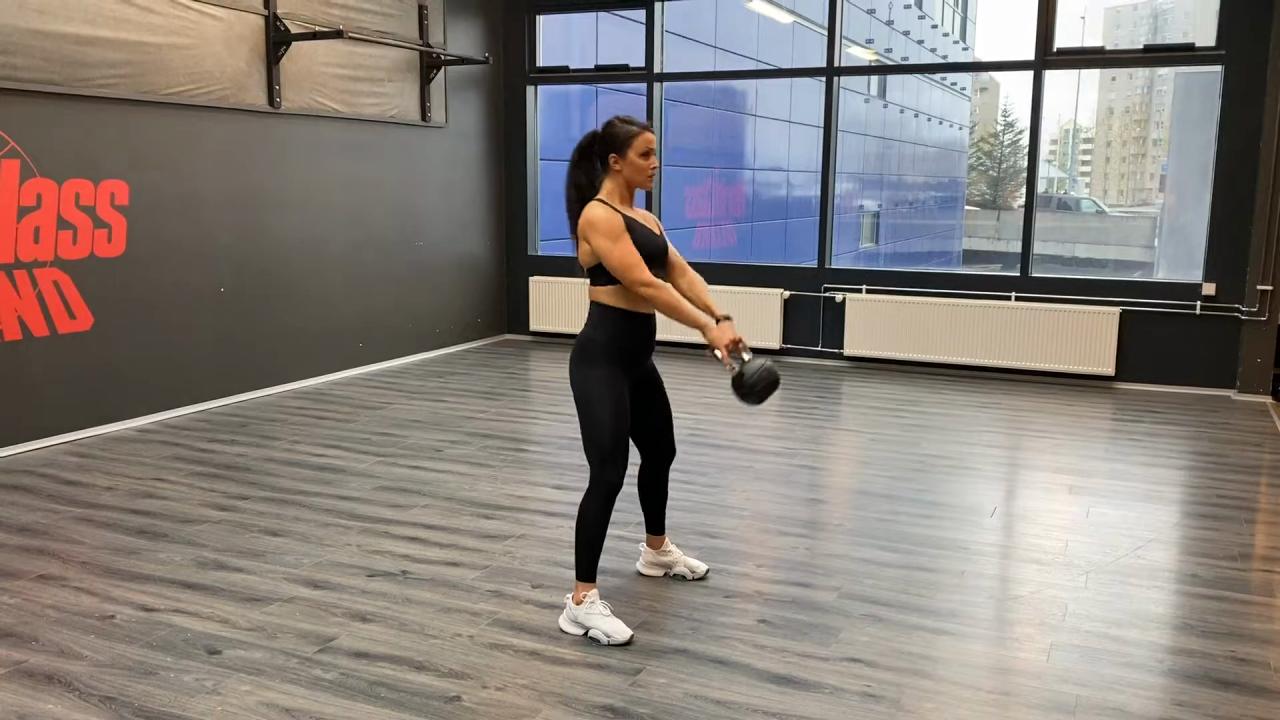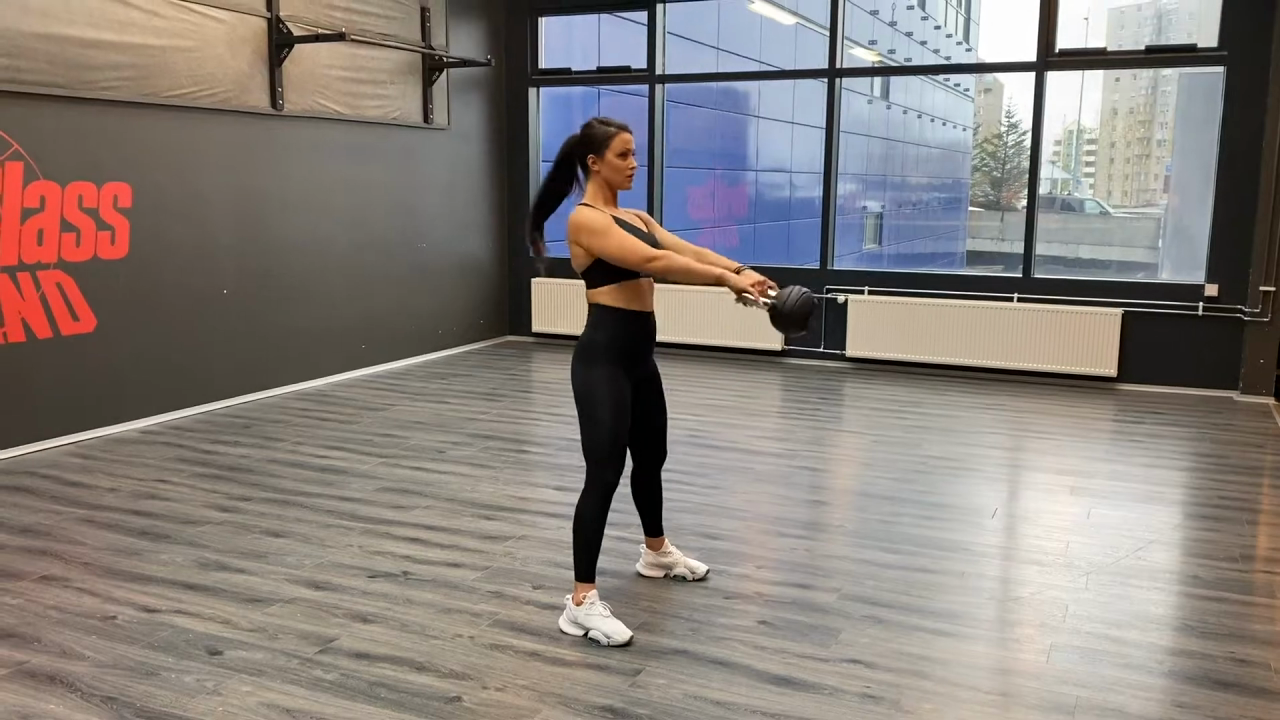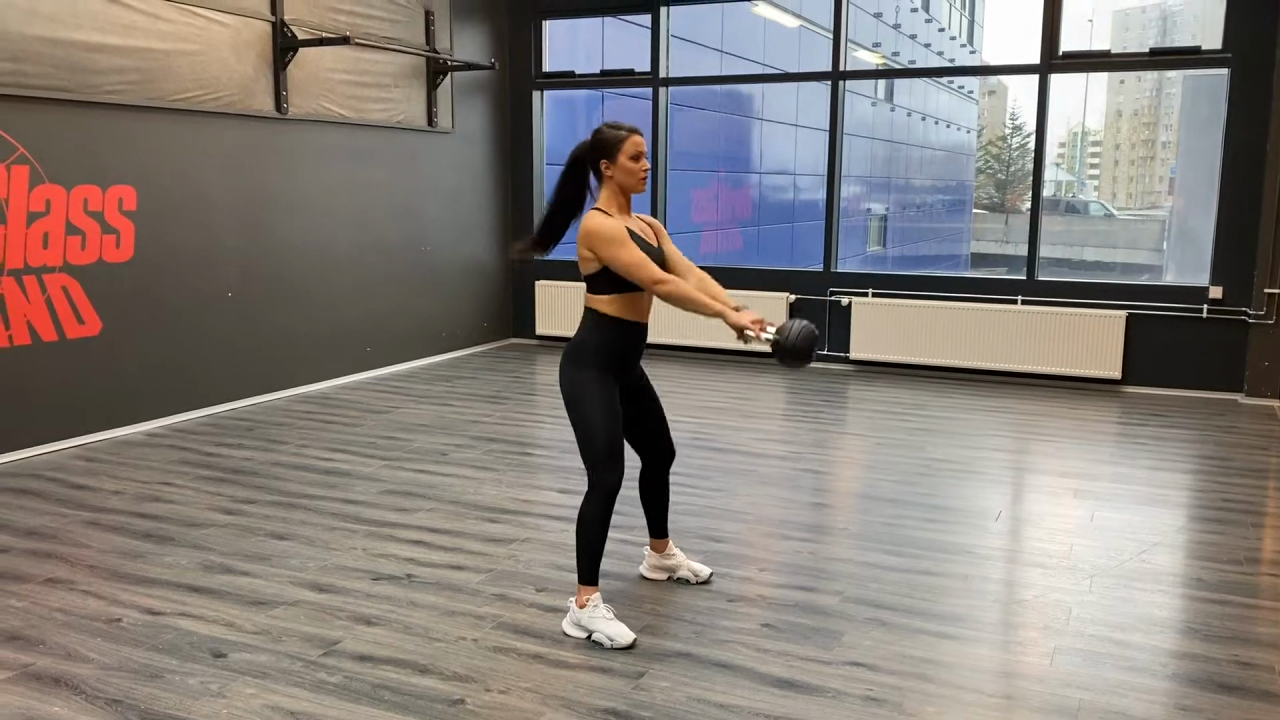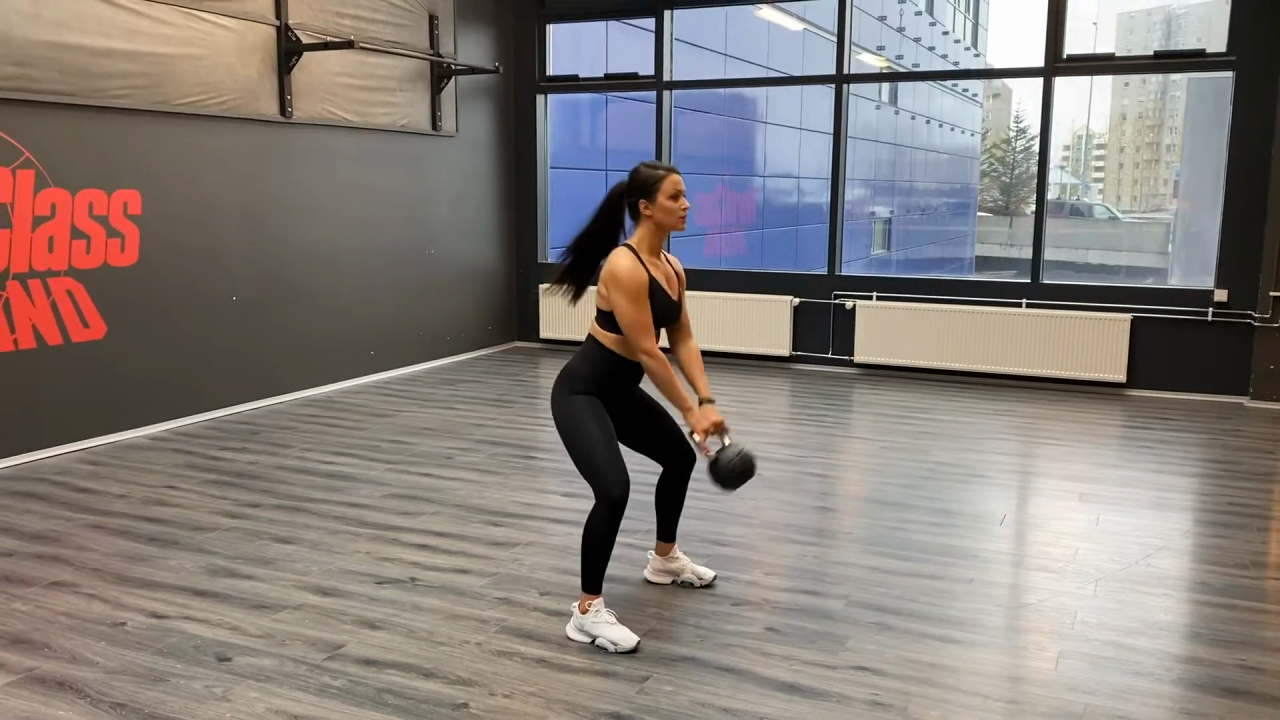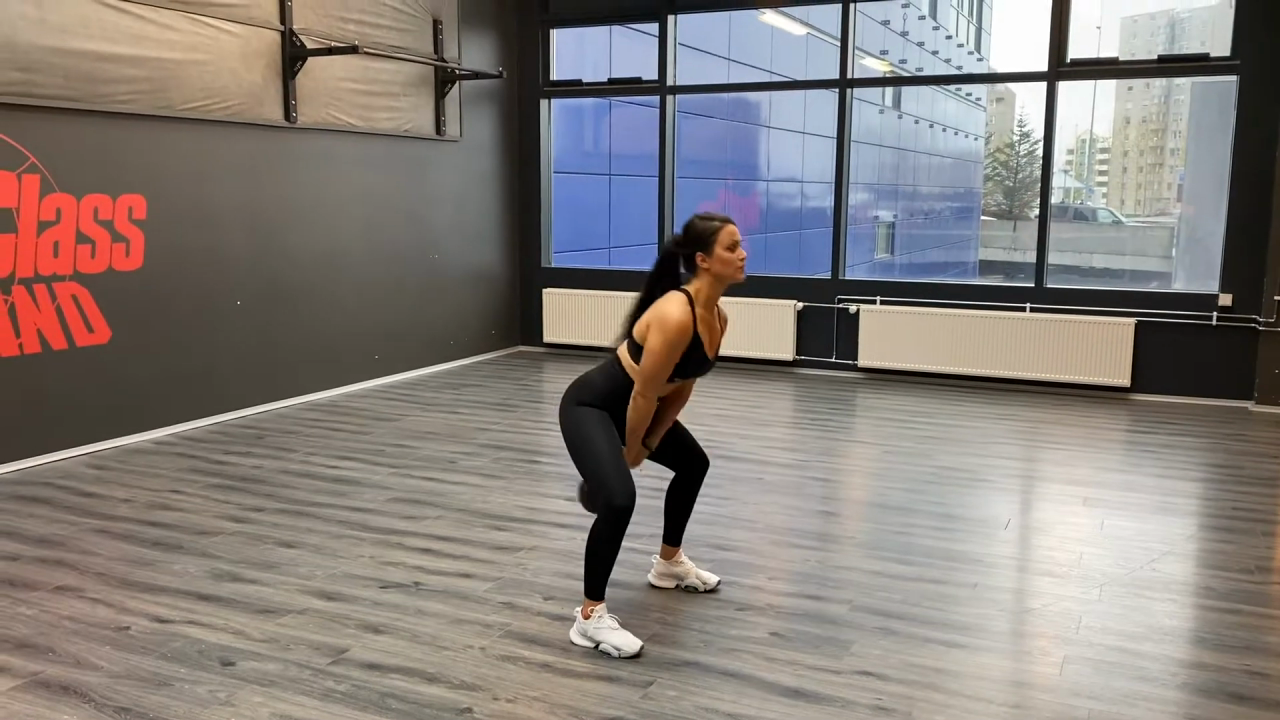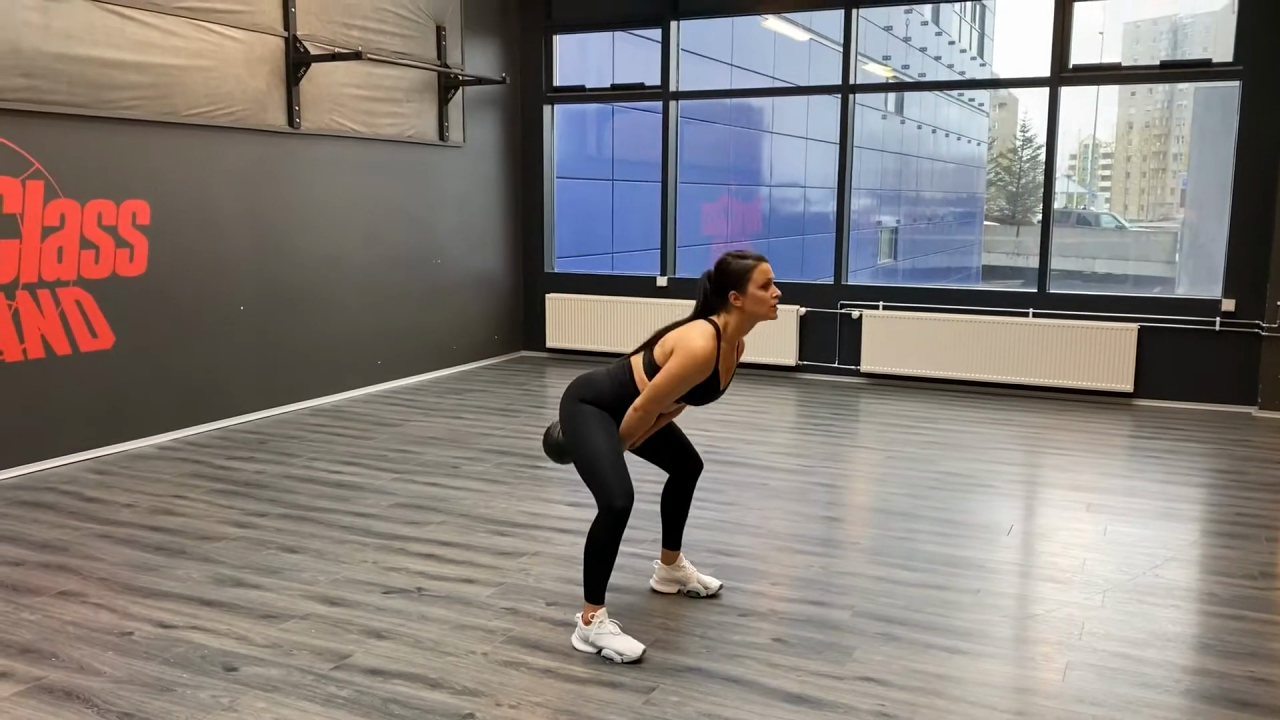
dt=0.2s
person 1, frame 1
left shoulder: (644, 218)
right shoulder: (597, 216)
left elbow: (683, 274)
right elbow: (644, 285)
left wrist: (720, 319)
right wrist: (709, 329)
left hip: (638, 358)
right hip: (601, 359)
left knee: (660, 452)
right knee: (608, 474)
left ankle: (657, 550)
right ankle: (582, 601)
person 1, frame 2
left shoulder: (634, 216)
right shoulder: (585, 218)
left elbow: (686, 250)
right elbow: (653, 262)
left wrist: (738, 271)
right wrist: (732, 282)
left hip: (639, 356)
right hip: (602, 358)
left knee: (651, 457)
right knee: (604, 474)
left ankle: (656, 552)
right ankle: (581, 603)
person 1, frame 3
left shoulder: (647, 224)
right shoulder: (598, 225)
left elbow: (689, 274)
right elbow: (657, 283)
left wrist: (735, 308)
right wrist: (727, 316)
left hip: (626, 362)
right hip: (591, 364)
left knee: (660, 454)
right knee: (606, 478)
left ankle: (660, 554)
right ankle: (584, 605)
person 1, frame 4
left shoulder: (672, 267)
right shoulder: (624, 266)
left elbow: (683, 341)
right elbow: (648, 353)
left wrist: (705, 402)
right wrist: (691, 409)
left hip: (622, 390)
right hip: (582, 392)
left knee: (680, 457)
right knee: (614, 490)
left ankle: (664, 559)
right ankle: (587, 611)
person 1, frame 5
left shoulder: (717, 316)
right shoulder: (675, 314)
left elbow: (680, 389)
right elbow: (643, 395)
left wrist: (644, 447)
right wrist: (630, 449)
left hip: (636, 405)
right hip: (589, 405)
left knee: (694, 463)
right knee: (619, 499)
left ankle: (669, 563)
right ankle: (591, 617)
person 1, frame 6
left shoulder: (734, 343)
right shoulder: (700, 345)
left elbow: (676, 404)
right elbow: (645, 407)
left wrist: (619, 448)
right wrist: (613, 450)
left hip: (630, 407)
right hip: (590, 404)
left knee: (687, 466)
right knee: (617, 501)
left ankle: (670, 567)
right ankle: (592, 621)
